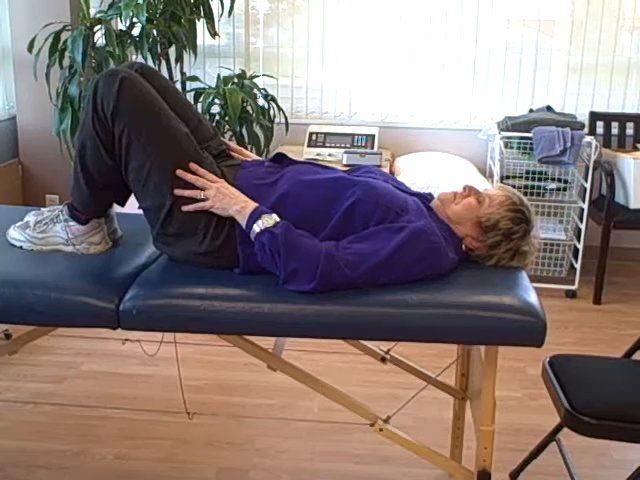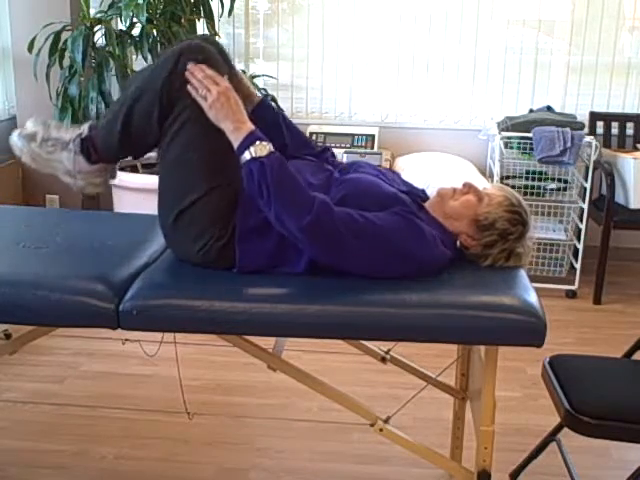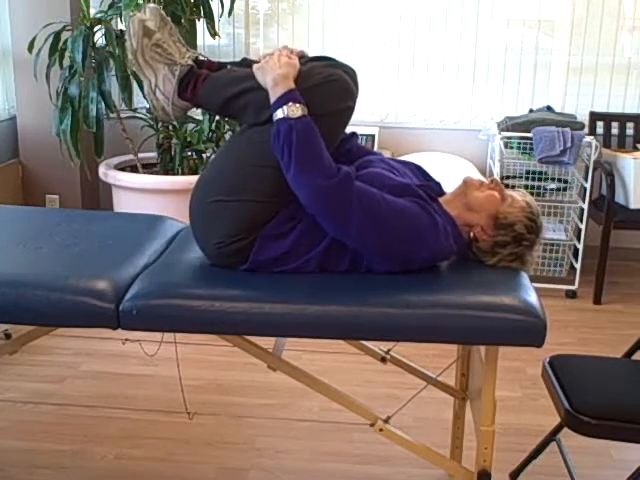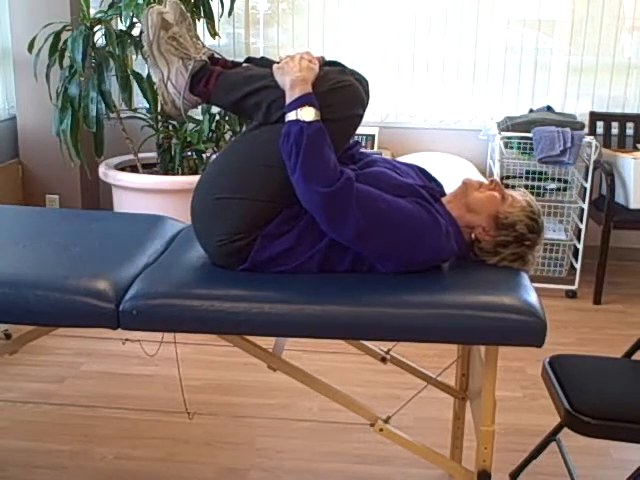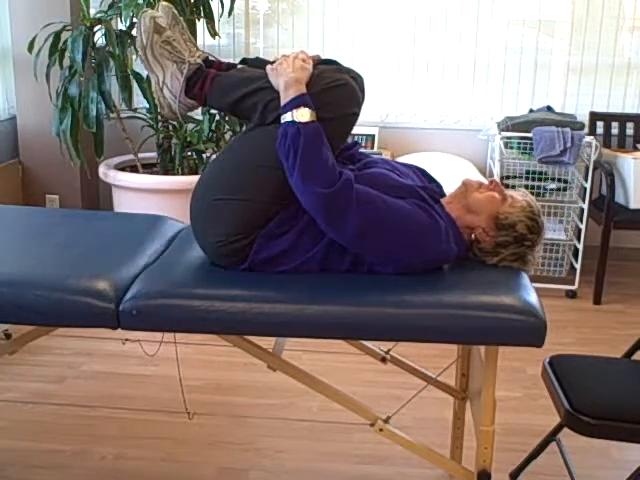
dt=1s
person 1, frame 1
left shoulder: (424, 245)
right shoulder: (419, 205)
left elbow: (315, 269)
left wrist: (243, 208)
right wrist: (257, 163)
left hip: (216, 228)
right hip: (236, 181)
left knee: (115, 92)
right knee: (134, 76)
left ankle: (83, 224)
right ankle: (94, 210)
person 1, frame 2
left shoulder: (413, 244)
right shoulder: (413, 200)
left elbow: (307, 219)
right elbow: (323, 163)
left wrist: (235, 123)
right wrist: (251, 101)
left hip: (213, 234)
right hip: (247, 195)
left knee: (186, 67)
right knee: (201, 56)
left ankle: (89, 155)
right ankle: (97, 146)
person 1, frame 3
left shoulder: (419, 232)
right shoulder: (429, 198)
left elbow: (322, 186)
right elbow: (348, 156)
left wrist: (282, 90)
right wrist: (296, 82)
left hip: (232, 233)
right hip: (273, 205)
left knee: (329, 88)
right knee: (330, 80)
left ankle: (188, 84)
right ankle: (197, 75)
person 1, frame 4
left shoulder: (421, 232)
right shoulder: (431, 200)
left elbow: (324, 191)
right elbow: (346, 159)
left wrist: (299, 93)
right wrist: (307, 87)
left hip: (232, 227)
left knee: (337, 91)
right knee: (338, 83)
left ankle: (200, 80)
right ankle: (207, 70)
person 1, frame 5
left shoulder: (421, 234)
right shoulder: (431, 198)
left elbow: (324, 192)
right elbow: (346, 159)
left wrist: (294, 94)
right wrist: (304, 86)
left hip: (232, 228)
right hip: (273, 208)
left knee: (333, 89)
right knee: (335, 80)
left ankle: (195, 83)
right ankle: (203, 71)
